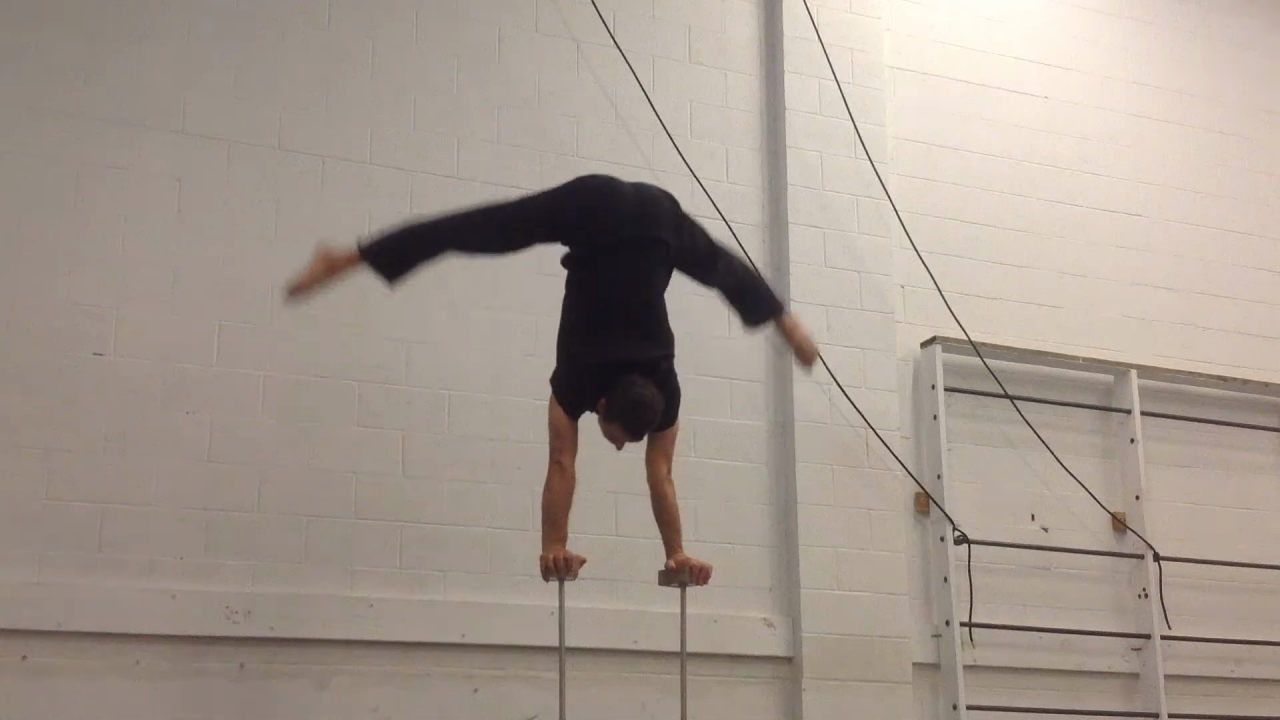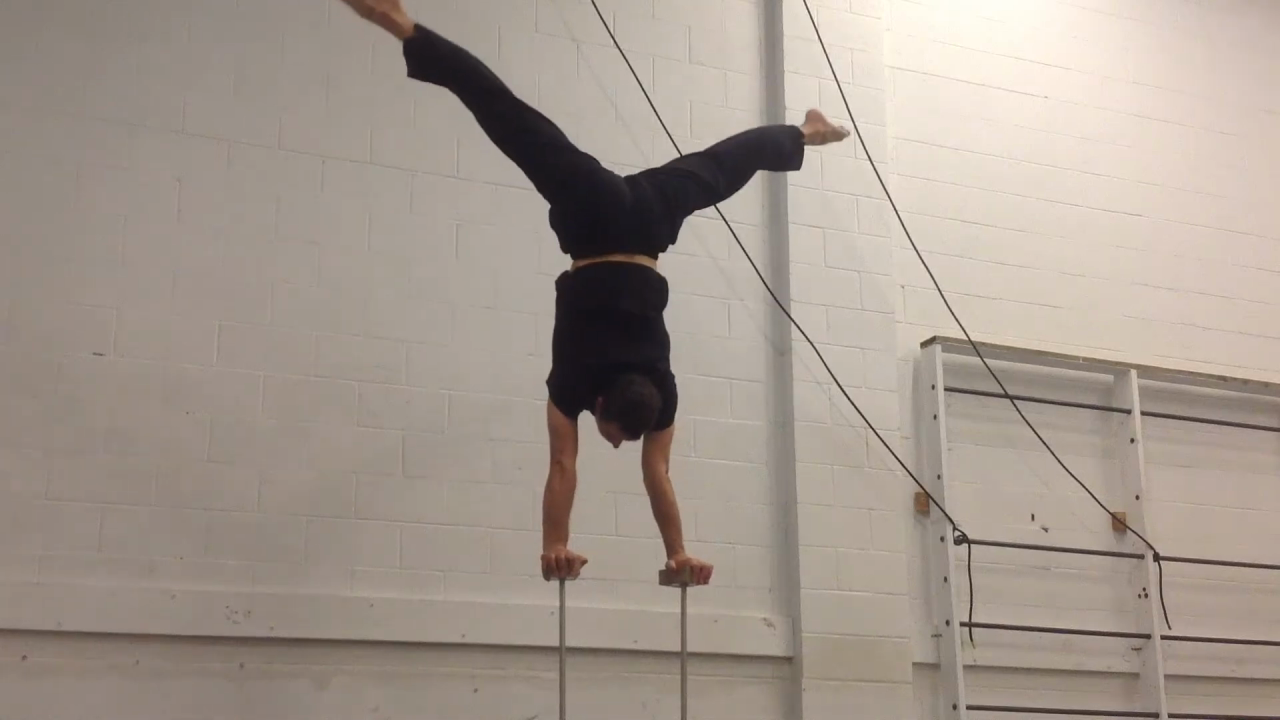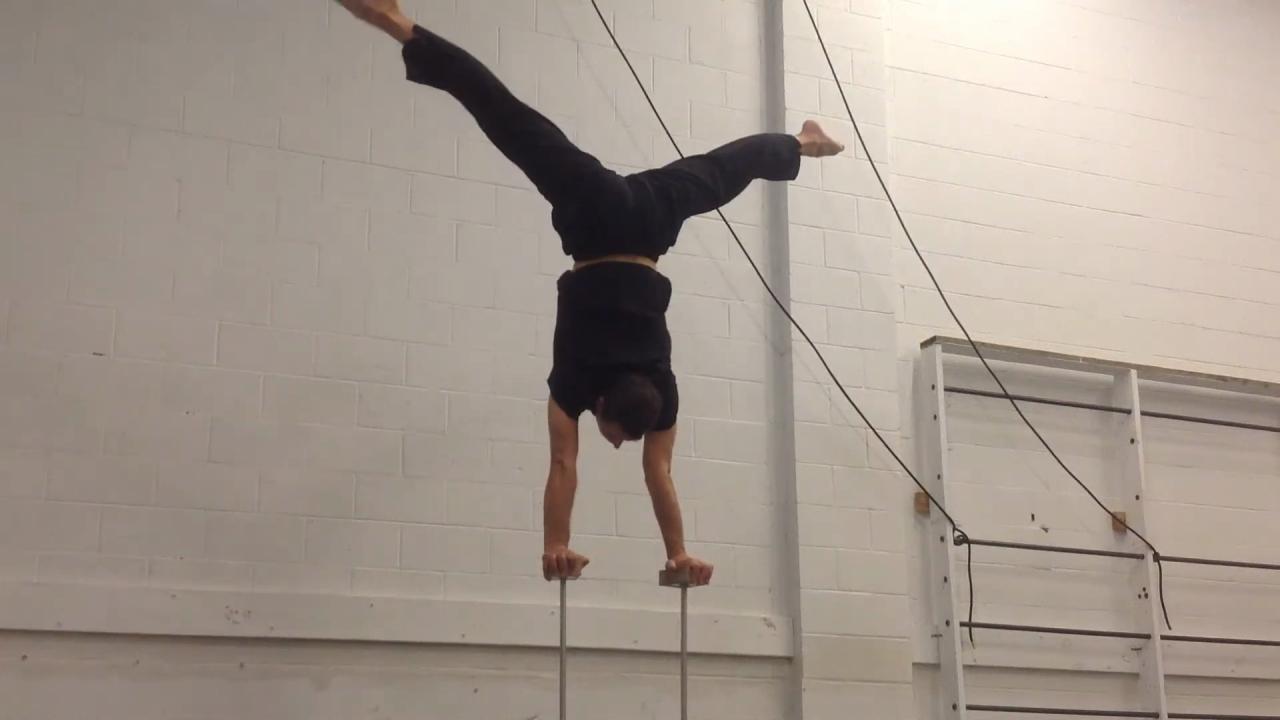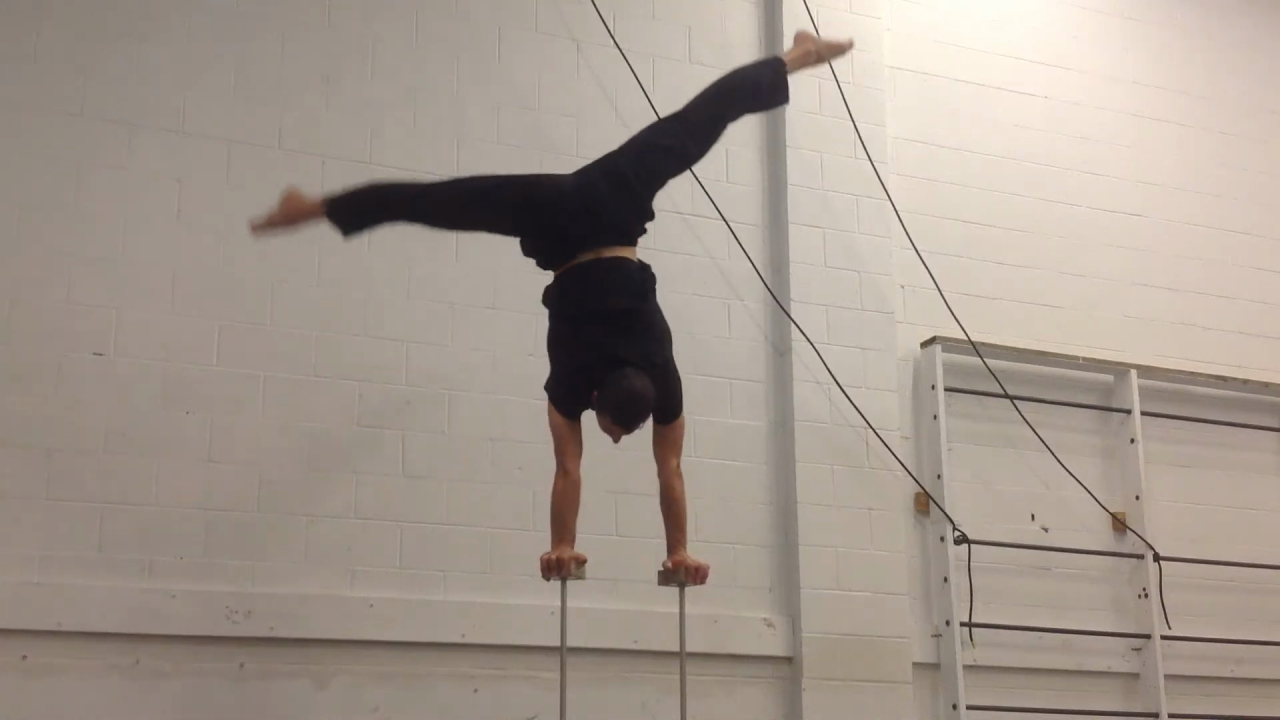
dt=0.7s
person 1, frame 1
left shoulder: (664, 388)
right shoulder: (575, 382)
left elbow: (660, 475)
right elbow: (562, 466)
left wrist: (677, 553)
right wrist: (553, 545)
left hip: (657, 220)
right hip: (593, 208)
left knee: (724, 270)
right knee: (460, 234)
left ankle: (785, 320)
right ankle: (346, 258)
person 1, frame 2
left shoulder: (661, 391)
right shoulder: (571, 383)
left elbow: (657, 475)
right elbow: (563, 466)
left wrist: (679, 554)
right wrist: (554, 545)
left hip: (645, 217)
right hip: (598, 217)
left knee: (720, 167)
right knee: (514, 122)
left ankle: (802, 134)
person 1, frame 3
left shoulder: (660, 388)
right shoulder: (574, 383)
left elbow: (658, 473)
right elbow: (563, 466)
left wrist: (680, 552)
right wrist: (556, 546)
left hip: (647, 216)
right hip: (599, 214)
left knee: (720, 172)
right knee: (517, 127)
left ankle: (800, 142)
person 1, frame 4
left shoulder: (663, 381)
right shoulder: (570, 383)
left elbow: (669, 469)
right elbow: (568, 469)
left wrist: (680, 551)
right wrist: (562, 545)
left hip: (613, 209)
right hip: (563, 216)
left knee: (694, 127)
right knee: (429, 202)
left ankle: (790, 60)
right ankle: (319, 206)
